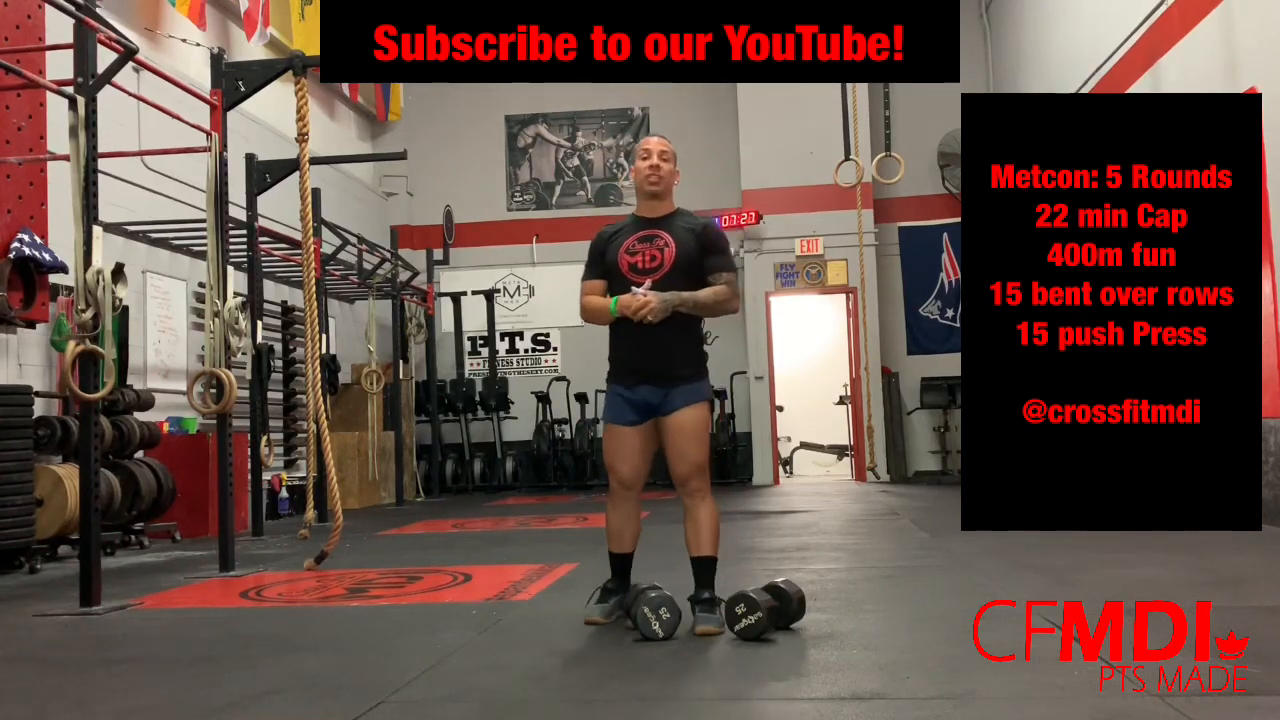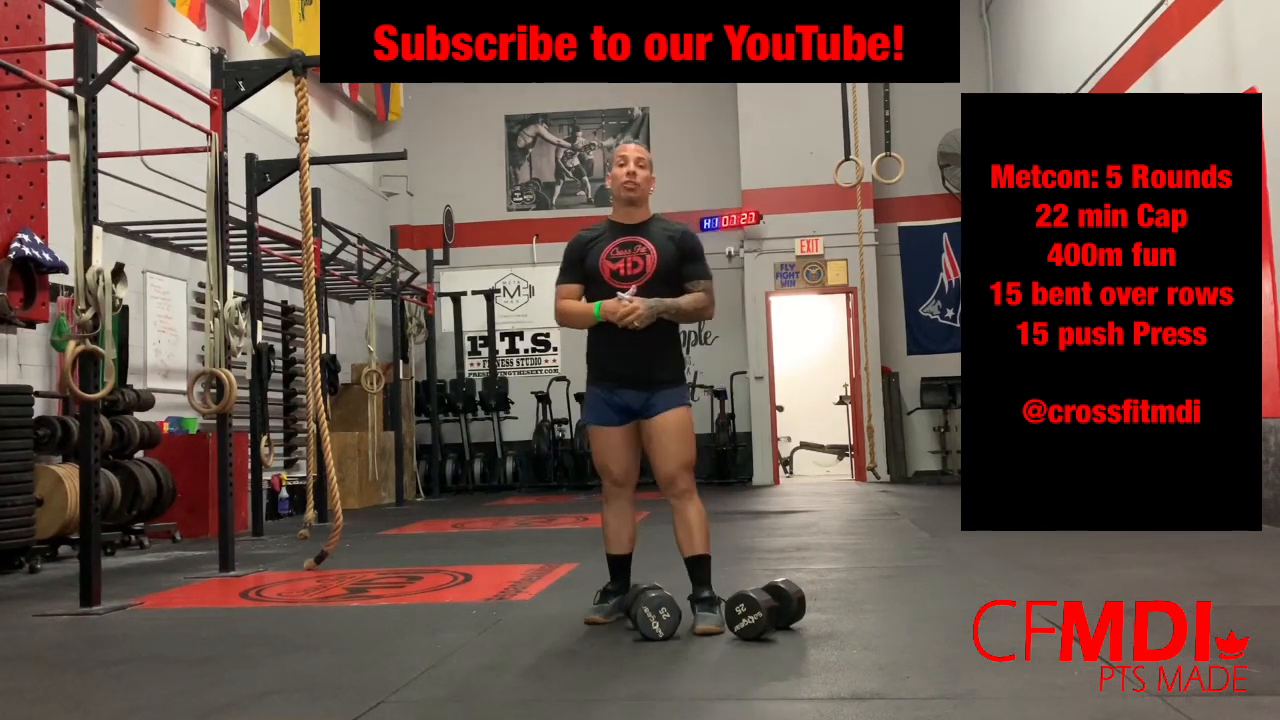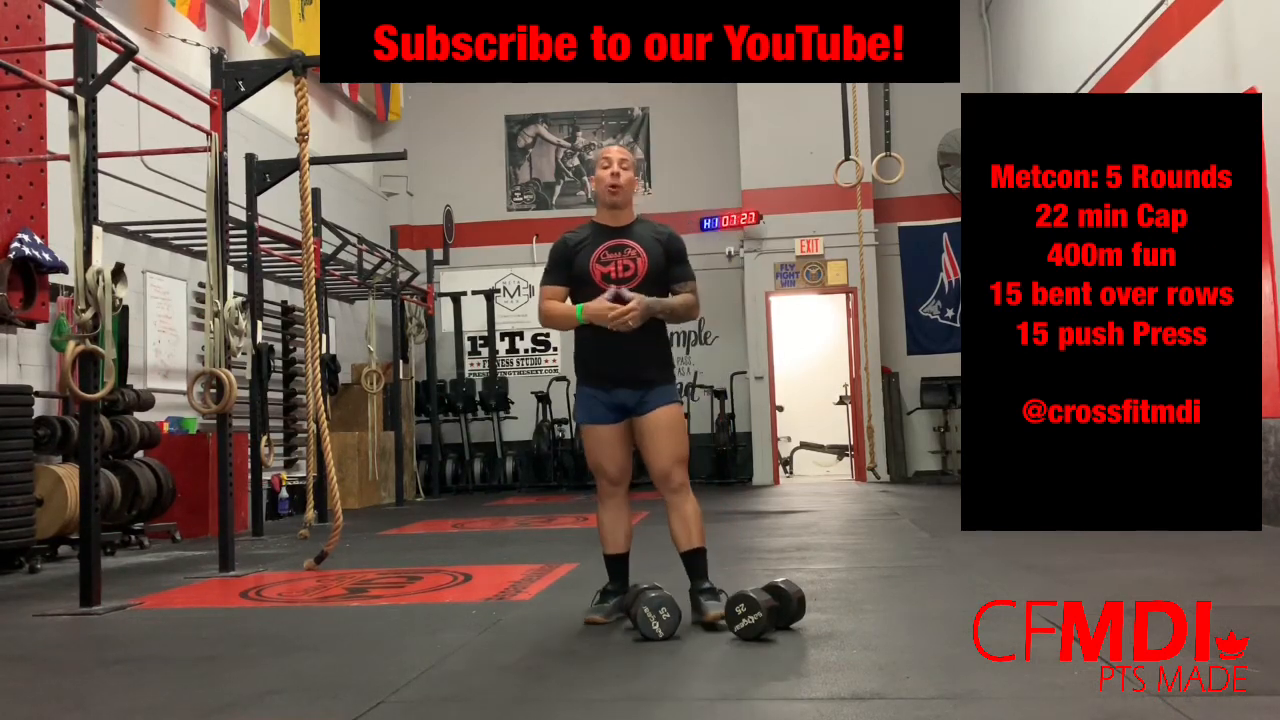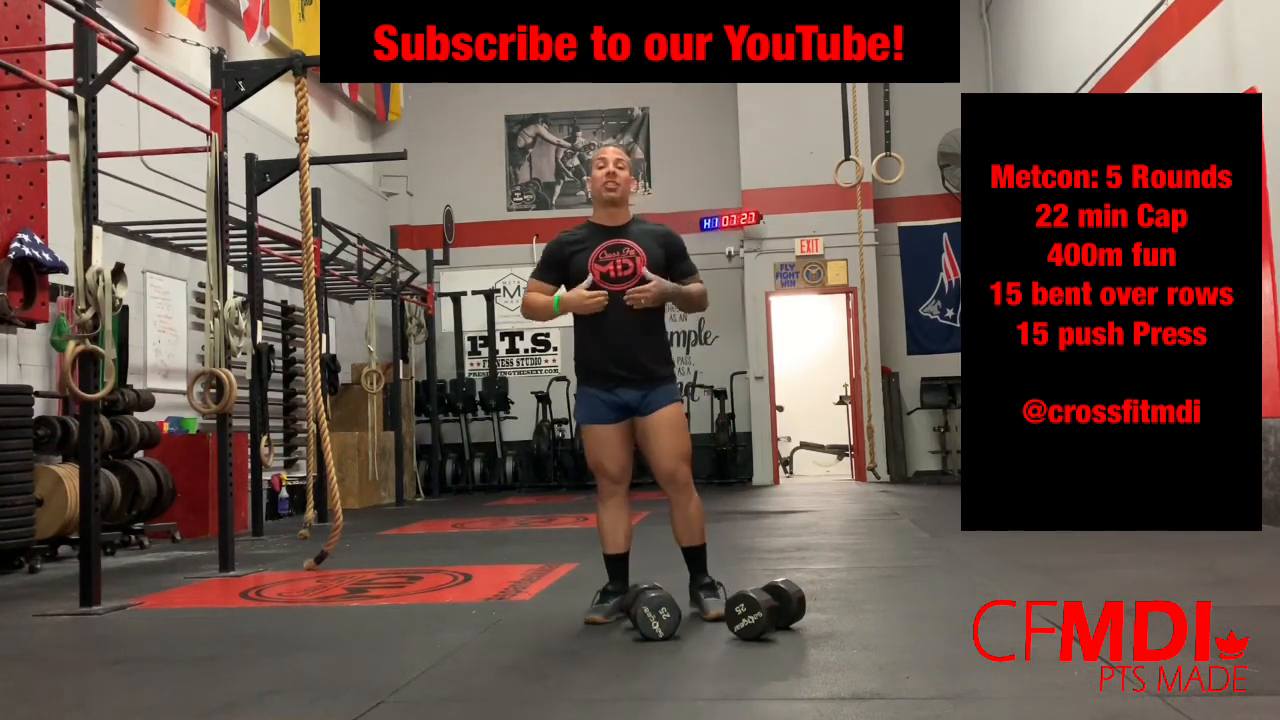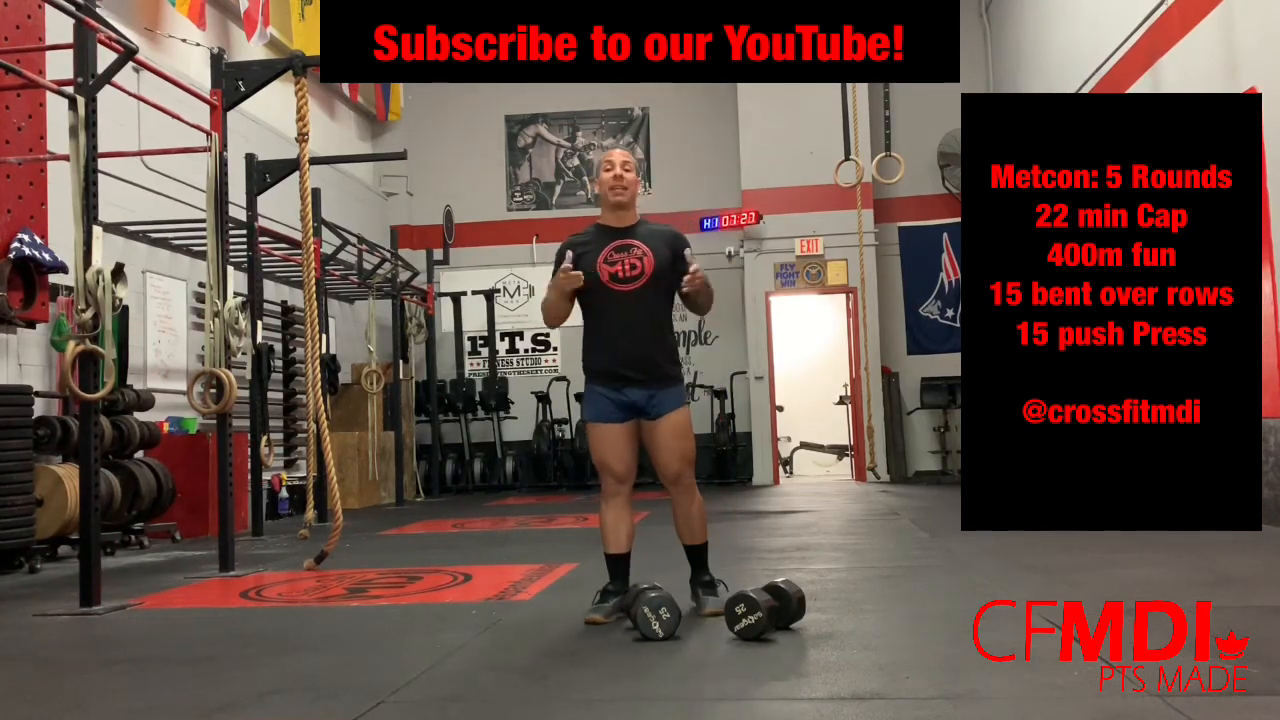
dt=0.2s
person 1, frame 1
left shoulder: (701, 230)
right shoulder: (608, 238)
left elbow: (729, 296)
right elbow: (587, 306)
left wrist: (672, 299)
right wrist: (621, 303)
left hip: (684, 381)
right hip: (625, 384)
left knee: (693, 484)
right knee: (623, 487)
left ankle: (705, 595)
right ankle: (617, 586)
person 1, frame 2
left shoulder: (678, 238)
right shoulder: (585, 243)
left elbow: (705, 303)
right elbow: (563, 309)
left wrist: (656, 307)
right wrist: (603, 310)
left hip: (664, 385)
right hip: (606, 389)
left knee: (680, 485)
right knee: (616, 486)
left ankle: (703, 595)
right ankle: (618, 587)
person 1, frame 3
left shoulder: (663, 239)
right shoulder: (570, 245)
left elbow: (690, 305)
right elbow: (548, 312)
left wrist: (652, 308)
right wrist: (585, 314)
left hip: (655, 384)
right hip: (598, 389)
left knee: (674, 481)
right knee: (611, 486)
left ankle: (702, 586)
right ankle: (617, 588)
person 1, frame 4
left shoulder: (661, 238)
right shoulder: (567, 245)
left elbow: (699, 299)
right elbow: (529, 306)
left wrist: (669, 290)
right wrist: (563, 300)
left hip: (656, 383)
right hip: (598, 388)
left knee: (678, 479)
right knee: (611, 485)
left ankle: (702, 581)
right ankle: (617, 587)
person 1, frame 5
left shoulder: (668, 239)
right shoulder: (577, 247)
left elbow: (702, 304)
right elbow: (552, 317)
left wrist: (699, 282)
right wrist: (560, 285)
left hip: (663, 383)
right hip: (606, 387)
left knee: (681, 481)
right knee: (615, 485)
left ankle: (702, 578)
right ankle: (617, 587)
